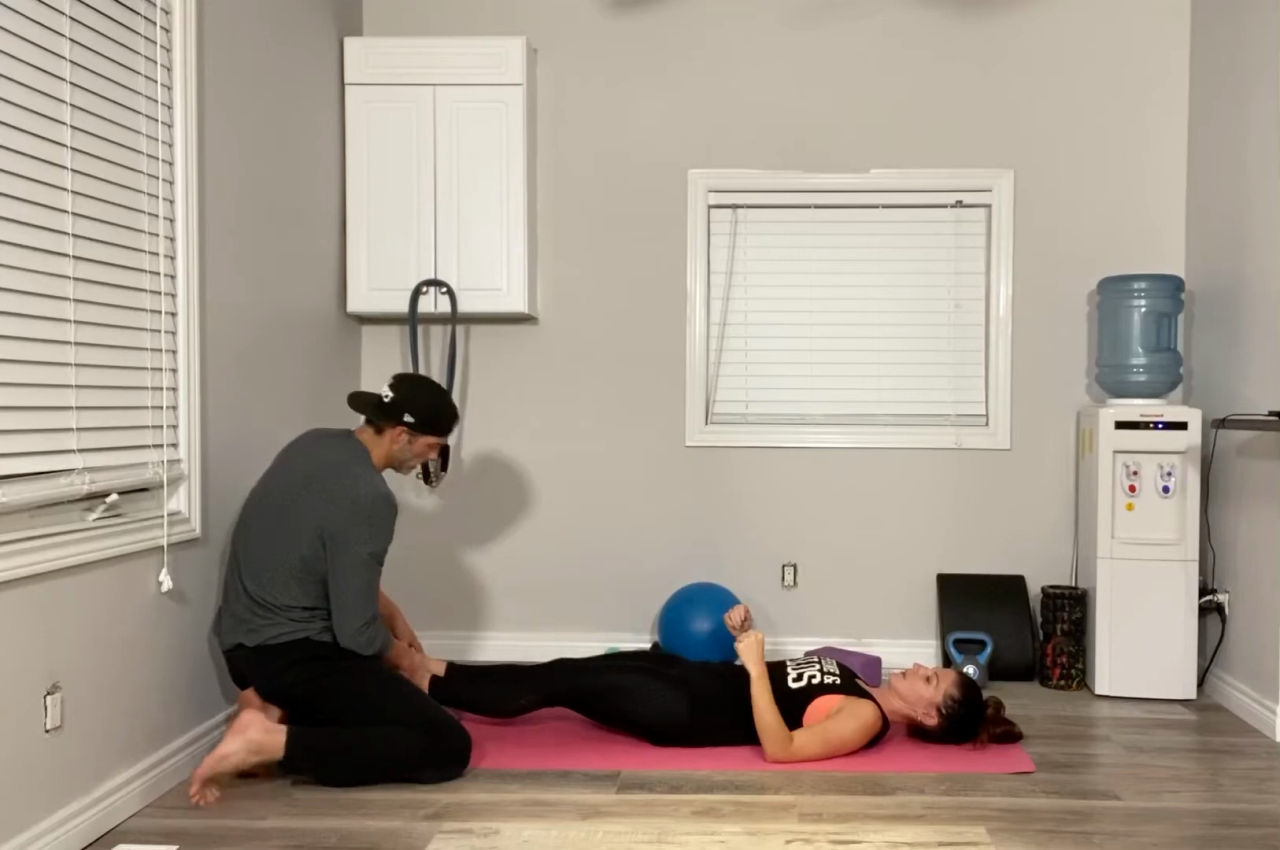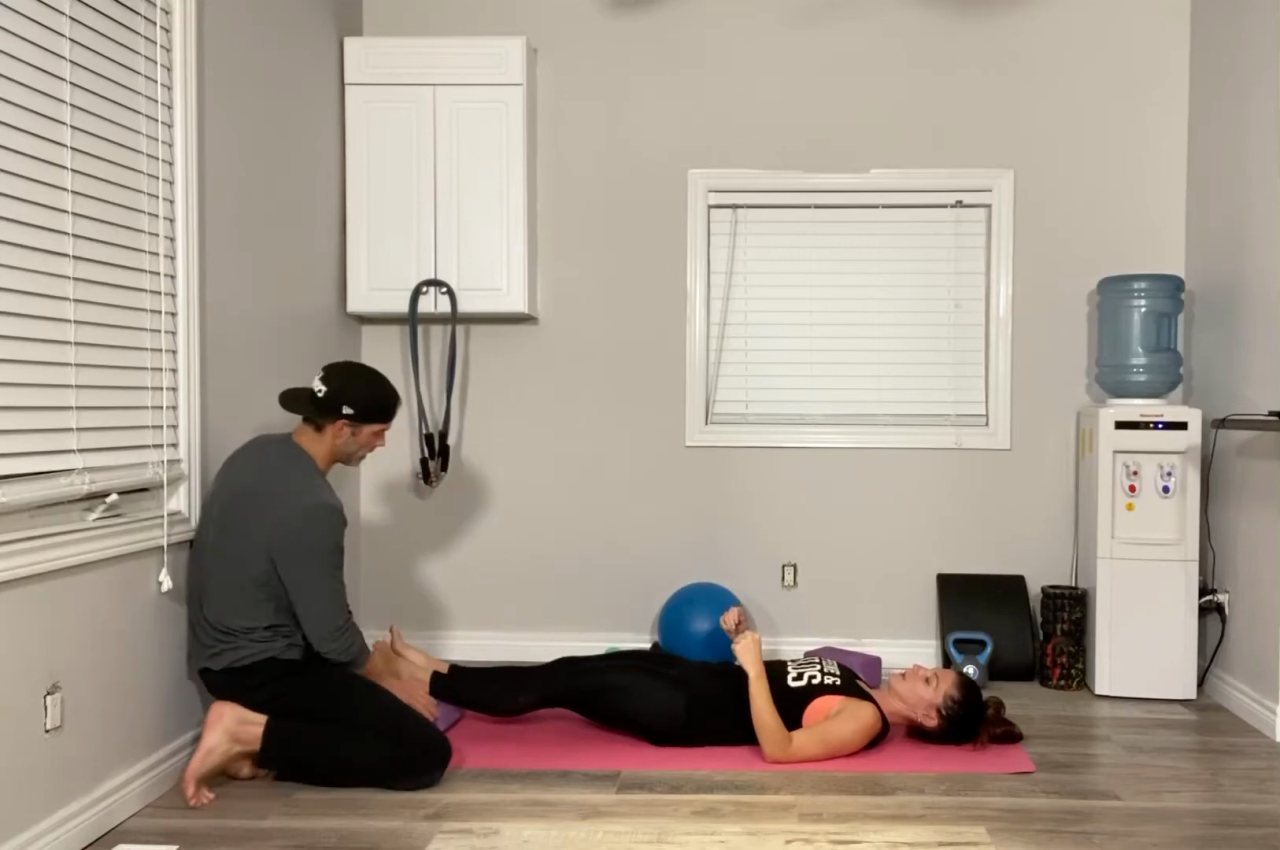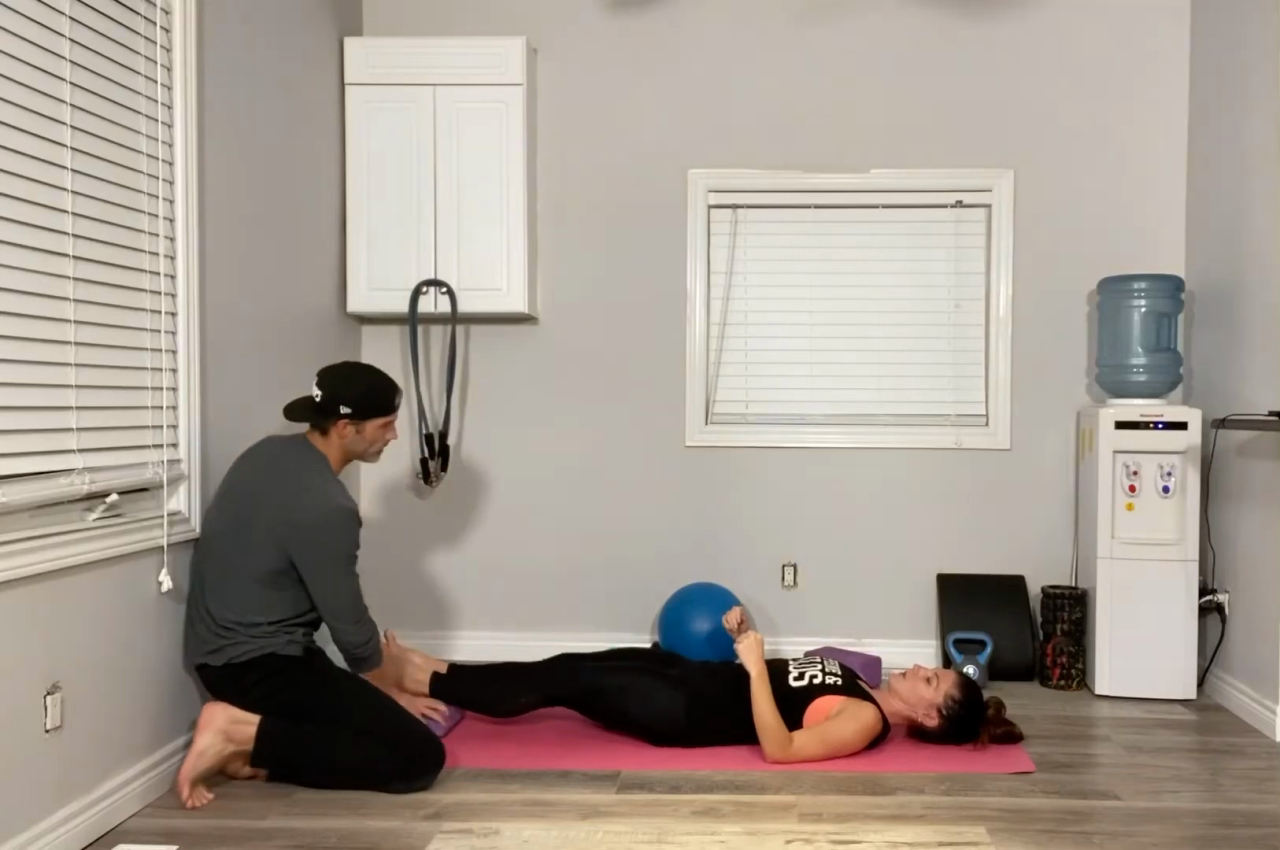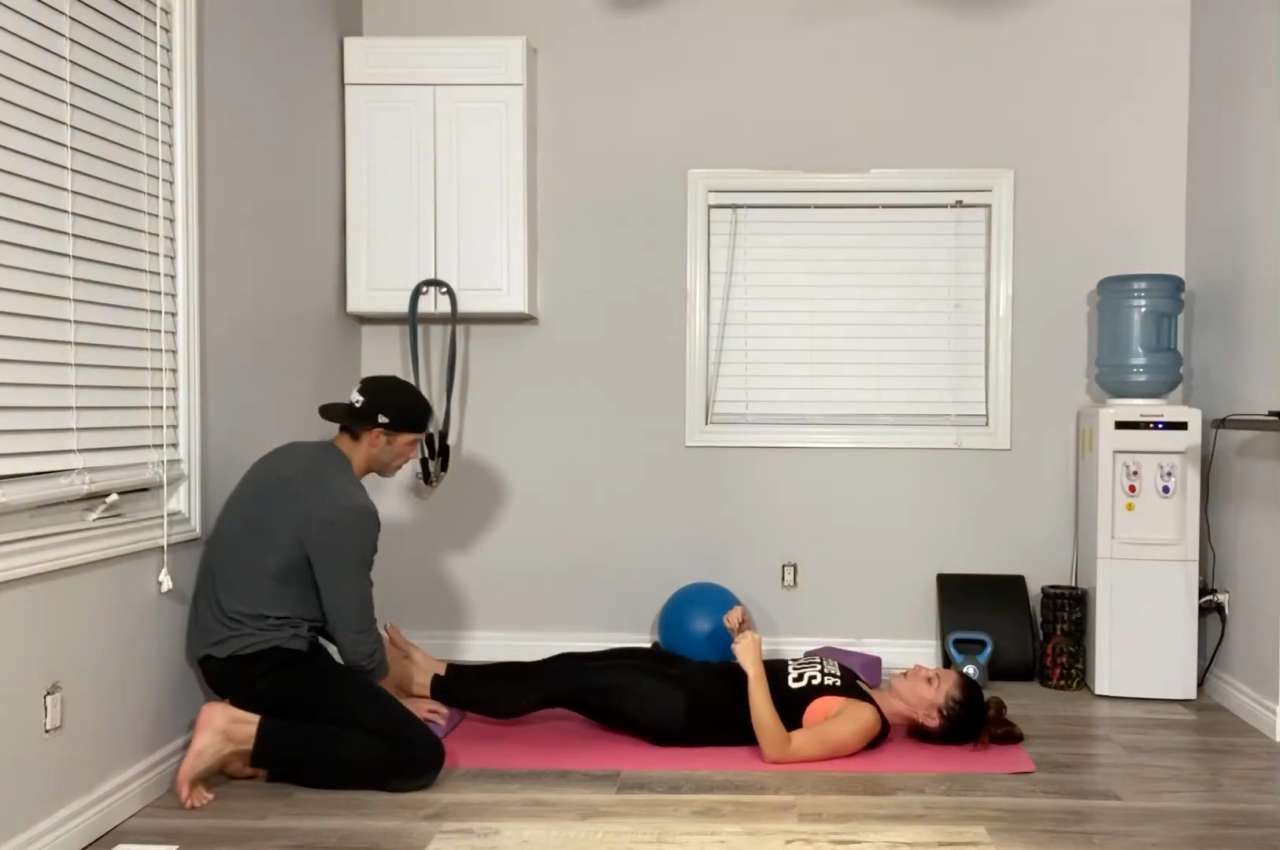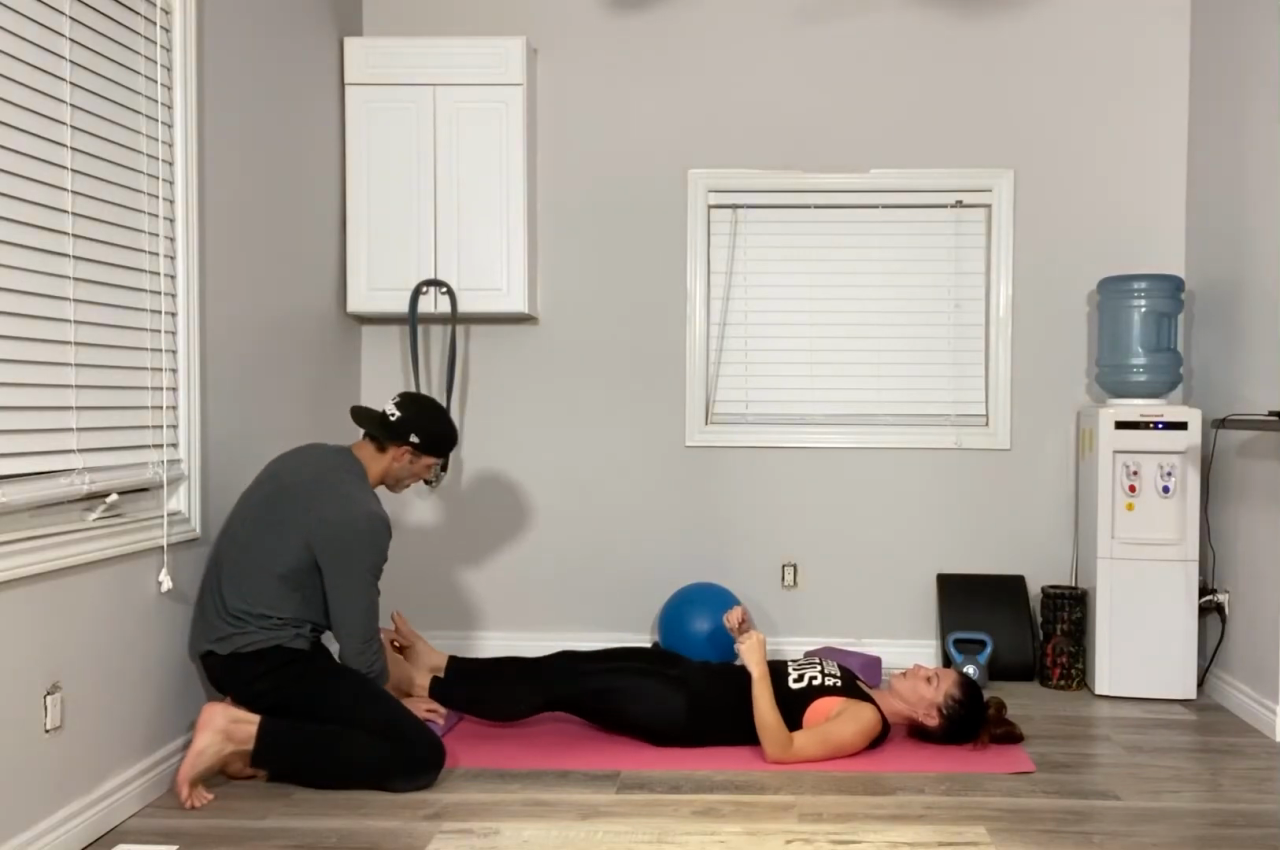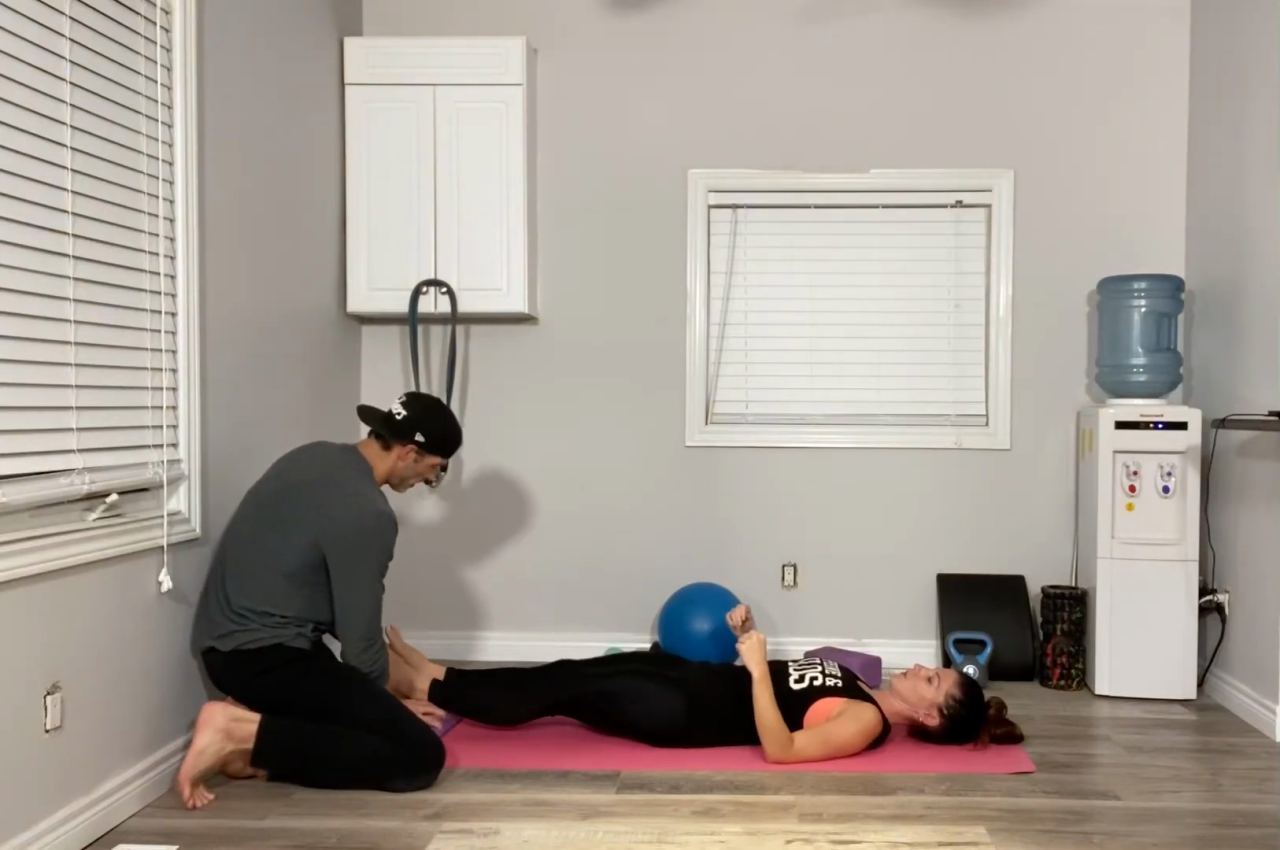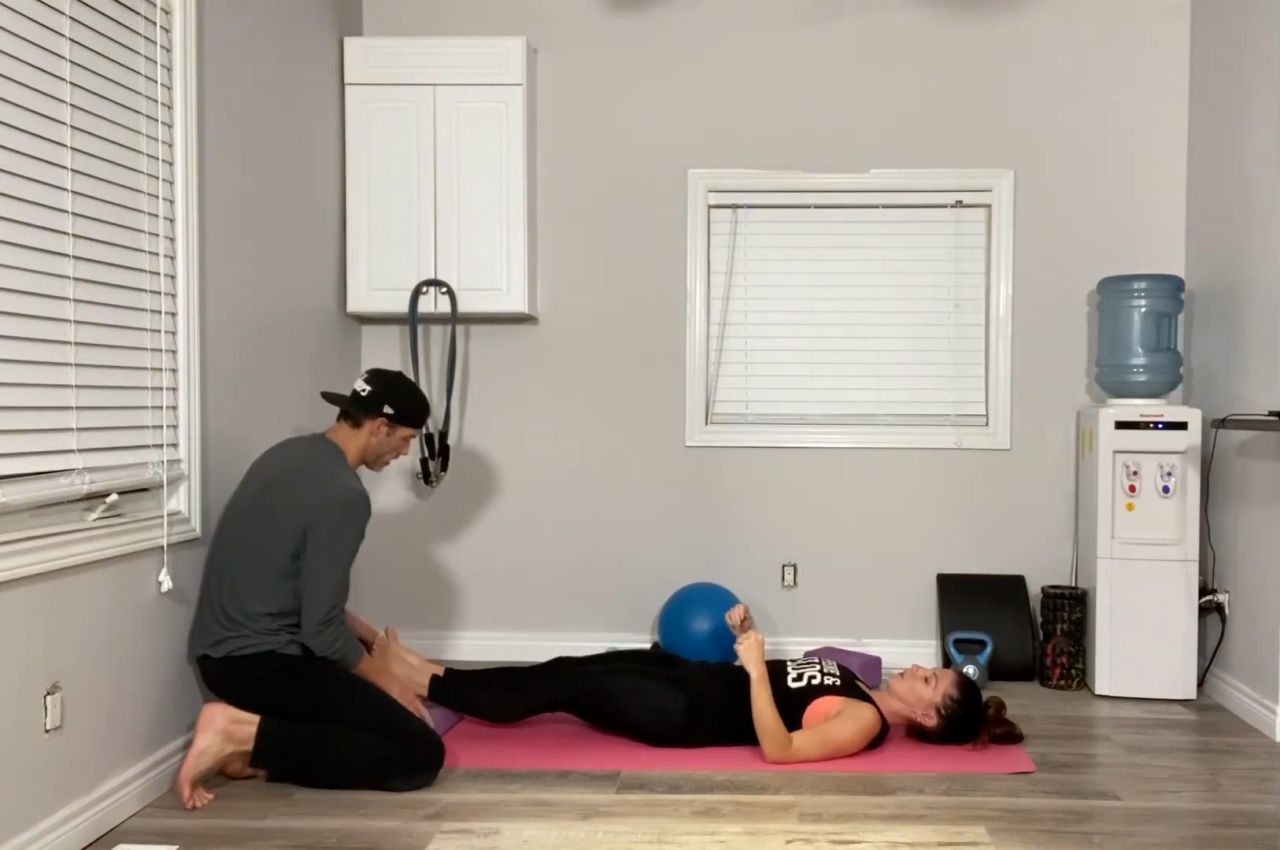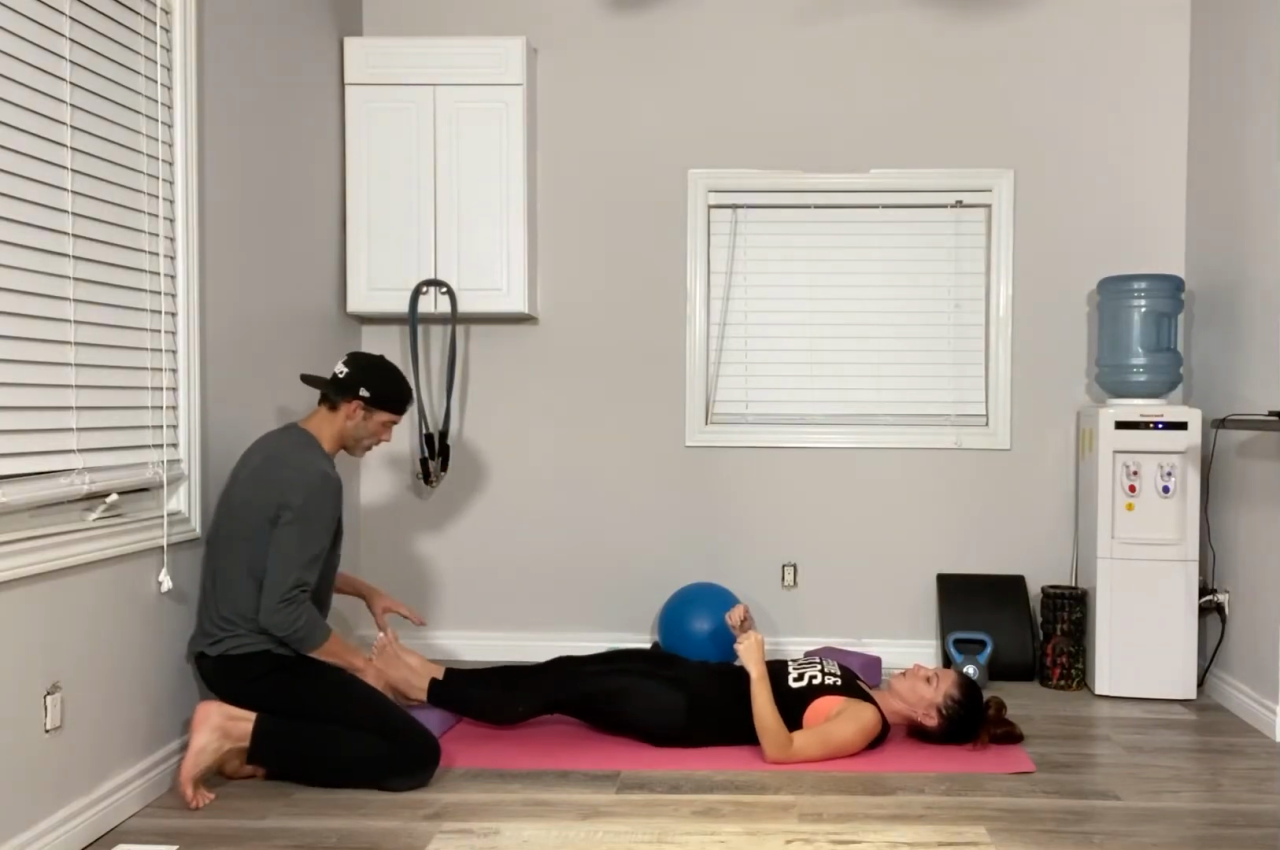
dt=0.4s
person 1, frame 1
left shoulder: (866, 719)
right shoulder: (861, 688)
left elbow: (780, 746)
left wrist: (754, 663)
right wrist: (747, 638)
left hip: (699, 714)
right hip: (707, 678)
left knee: (568, 686)
right knee: (568, 669)
left ankle: (430, 685)
right ankle: (439, 671)
person 1, frame 2
left shoulder: (866, 721)
right shoulder: (860, 689)
left elbow: (778, 747)
left wrist: (751, 664)
right wrist: (745, 638)
left hip: (699, 714)
right hip: (703, 678)
left knee: (568, 686)
right knee: (571, 669)
left ankle: (425, 685)
right ankle: (438, 670)
person 1, frame 3
left shoulder: (866, 722)
right shoulder: (861, 687)
left elbow: (778, 746)
left wrist: (754, 666)
right wrist: (746, 638)
left hip: (699, 713)
right hip: (705, 676)
left knee: (568, 684)
right knee: (571, 666)
left ankle: (428, 685)
right ankle: (439, 671)
person 1, frame 4
left shoulder: (865, 723)
right shoulder: (862, 689)
left elbow: (776, 747)
left wrist: (751, 666)
right wrist: (747, 637)
left hip: (699, 714)
right hip: (702, 677)
left knee: (569, 684)
right knee: (572, 666)
left ankle: (428, 686)
right ankle: (437, 670)
person 1, frame 5
left shoulder: (866, 723)
right shoulder: (858, 687)
left elbow: (779, 747)
left wrist: (755, 664)
right wrist: (747, 638)
left hip: (700, 712)
right hip: (705, 677)
left knee: (570, 687)
right knee: (569, 665)
left ankle: (426, 689)
right ankle: (440, 666)
person 1, frame 6
left shoulder: (866, 723)
right shoulder: (861, 690)
left elbow: (778, 747)
left wrist: (755, 664)
right wrist: (751, 639)
left hip: (699, 715)
right hip: (706, 679)
left knee: (567, 693)
right knee: (568, 672)
left ankle: (426, 691)
right ankle: (437, 673)
person 1, frame 7
left shoulder: (866, 722)
right shoulder: (862, 688)
left elbow: (779, 747)
left wrist: (754, 667)
right wrist: (749, 638)
left hip: (700, 713)
right hip: (706, 678)
left knee: (573, 689)
right knee: (571, 669)
left ankle: (430, 688)
right ankle: (439, 677)
person 1, frame 8
left shoulder: (866, 723)
right shoulder: (862, 690)
left elbow: (778, 747)
left wrist: (753, 666)
right wrist: (749, 637)
left hip: (701, 714)
right hip: (705, 678)
left knee: (567, 692)
right knee: (572, 668)
left ankle: (427, 690)
right ankle: (439, 676)
person 2, frame 1
left shoulder: (314, 445)
right shoulder: (368, 497)
right elbow: (356, 631)
left wrist: (394, 617)
right wrist: (403, 659)
left hip: (244, 641)
right hip: (290, 652)
right knee: (448, 748)
left ankle: (274, 710)
right ankle: (270, 741)
person 2, frame 2
left shoulder: (259, 452)
right shoulder: (312, 508)
right elbow: (332, 639)
right wrist: (390, 681)
left hip: (224, 654)
right hip: (262, 666)
right knee: (426, 754)
left ankle: (252, 726)
right ankle: (250, 733)
person 2, frame 3
left shoulder: (272, 453)
right shoulder: (325, 508)
right elbow: (350, 625)
left wrist: (388, 655)
right wrist: (392, 692)
left hip: (225, 651)
right hip: (258, 664)
left knee: (370, 717)
right knee: (419, 757)
left ankle: (250, 728)
right ankle: (242, 733)
person 2, frame 4
left shoulder: (296, 459)
right shoulder: (346, 508)
right elbow: (355, 635)
left wrist: (396, 664)
right wrist: (397, 699)
left hip: (225, 648)
right hip: (260, 657)
left knee: (365, 718)
right knee: (419, 756)
left ankle: (250, 715)
right ankle: (242, 734)
person 2, frame 5
left shoulder: (310, 459)
right shoulder: (359, 516)
right elbow: (358, 647)
left wrist: (398, 674)
right wrist: (392, 700)
left hip: (227, 644)
right hip: (261, 656)
left knee: (366, 717)
right knee: (420, 755)
left ankle: (252, 715)
right ankle: (242, 734)
person 2, frame 6
left shoulder: (315, 458)
right shoulder: (367, 514)
right elbow: (360, 646)
right wrist: (393, 698)
left hip: (227, 642)
right hip: (262, 653)
left knee: (366, 718)
right knee: (420, 757)
left ankle: (253, 717)
right ankle: (244, 734)
person 2, frame 7
left shoulder: (291, 454)
right shoulder: (342, 494)
right elbow: (322, 629)
left wrist: (371, 639)
right wrist: (385, 682)
left hip: (223, 650)
right hip: (260, 660)
left knee: (365, 720)
right knee: (420, 755)
left ankle: (248, 728)
right ankle: (244, 735)
person 2, frame 8
left shoulder: (278, 446)
right shoulder: (314, 479)
right elbow: (283, 611)
left wrist: (367, 591)
right wrist: (360, 665)
left hip: (228, 650)
right hip: (257, 660)
left knee: (370, 721)
right knee: (415, 754)
left ankle: (248, 738)
right ankle: (241, 732)
